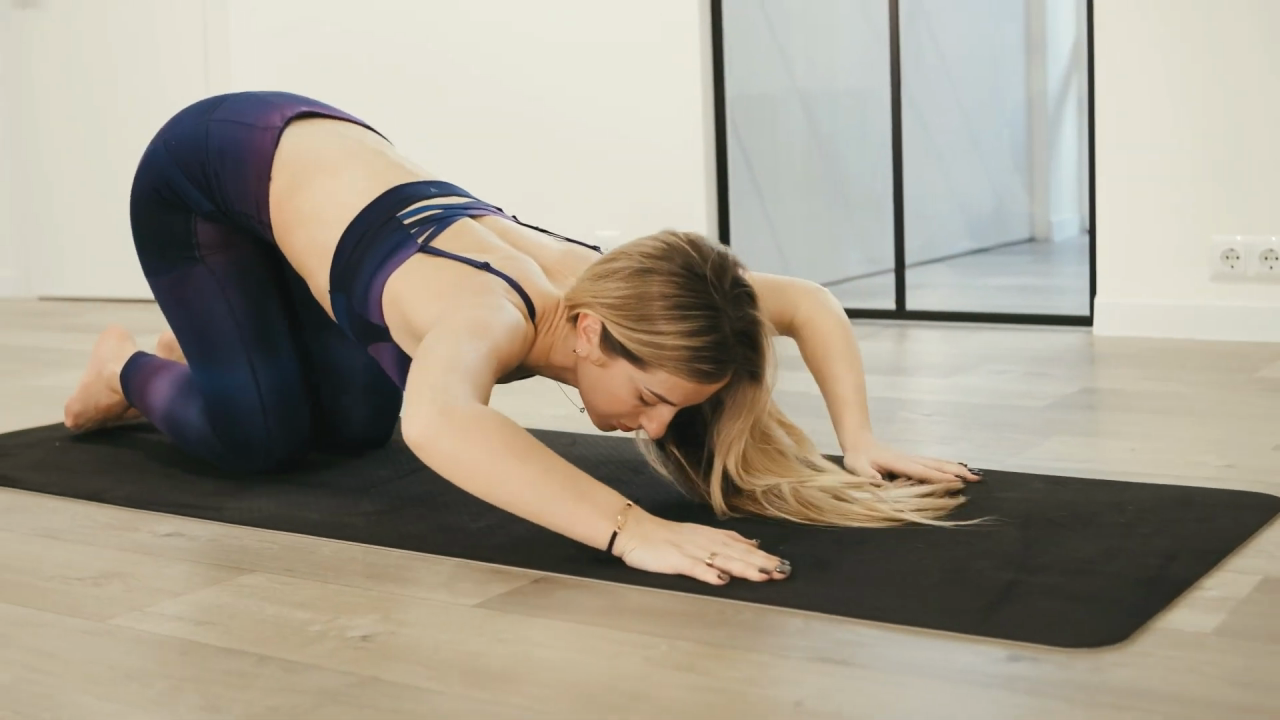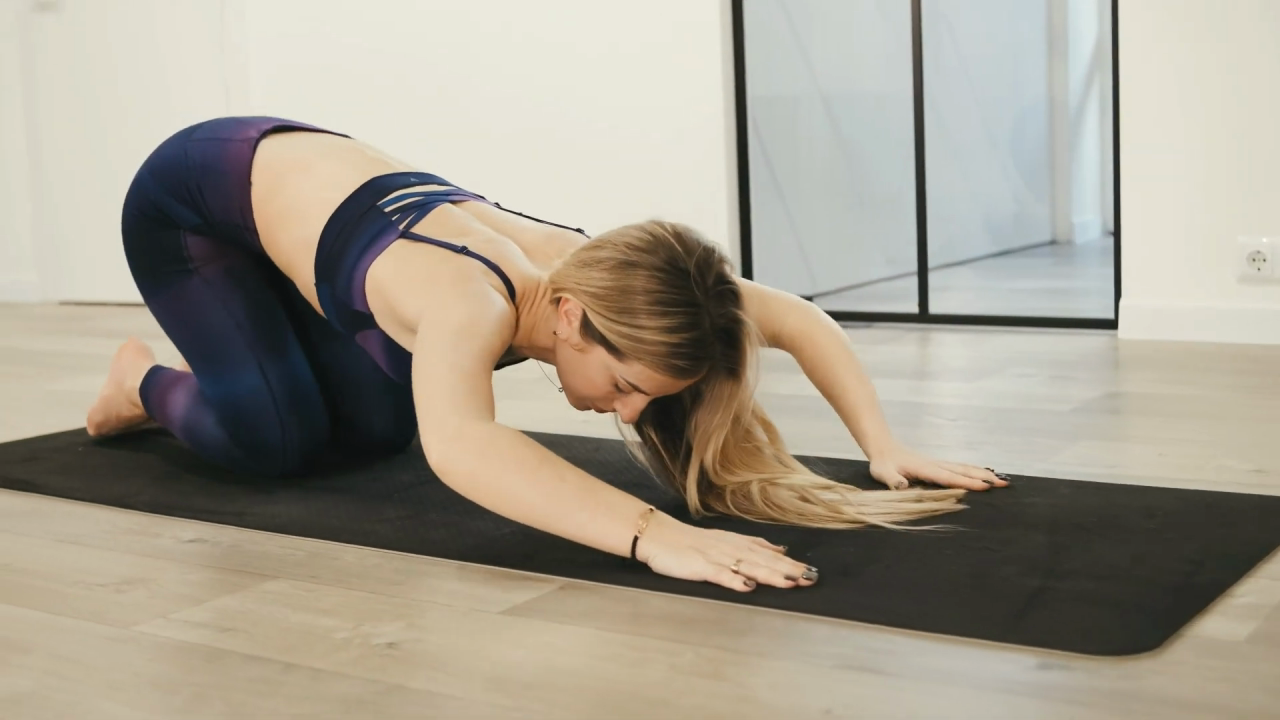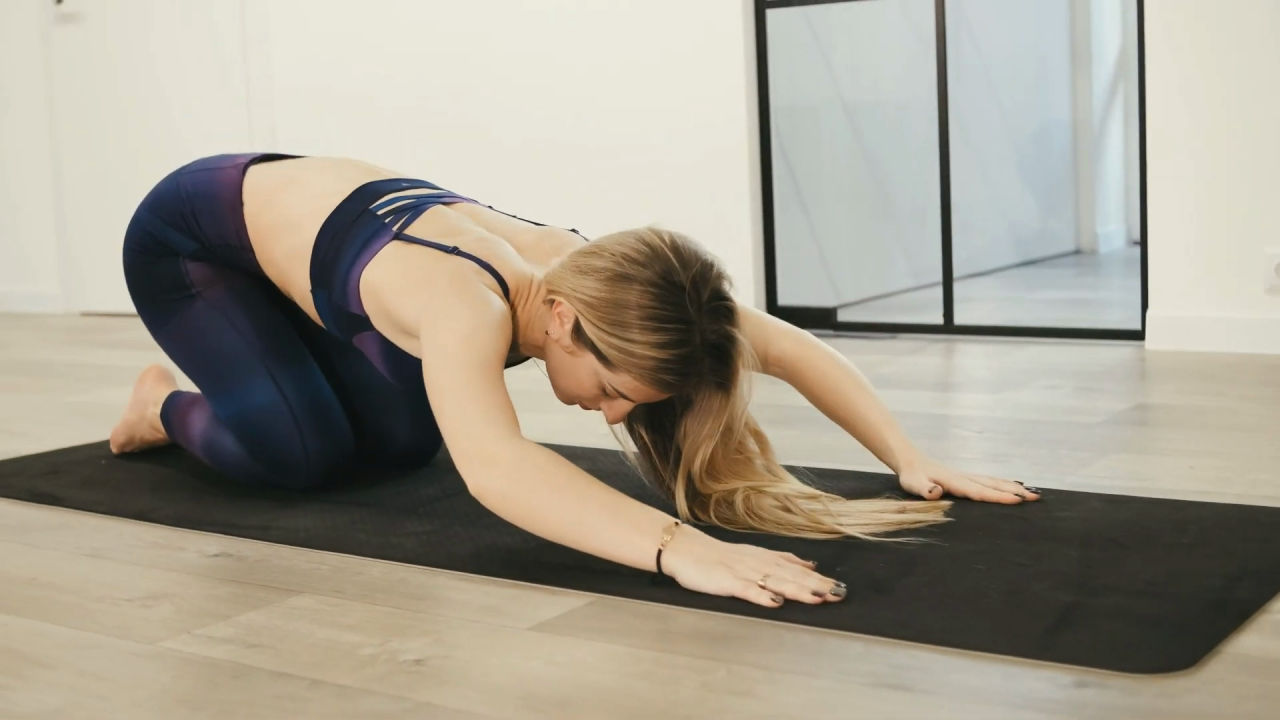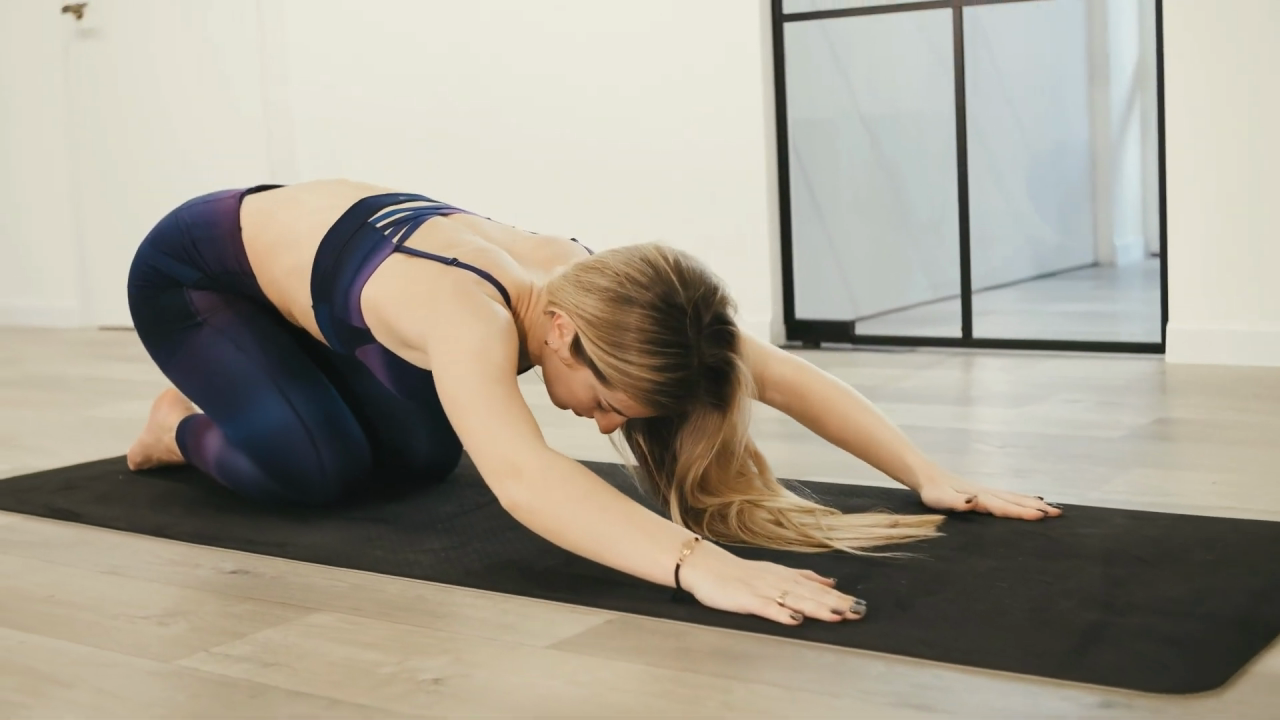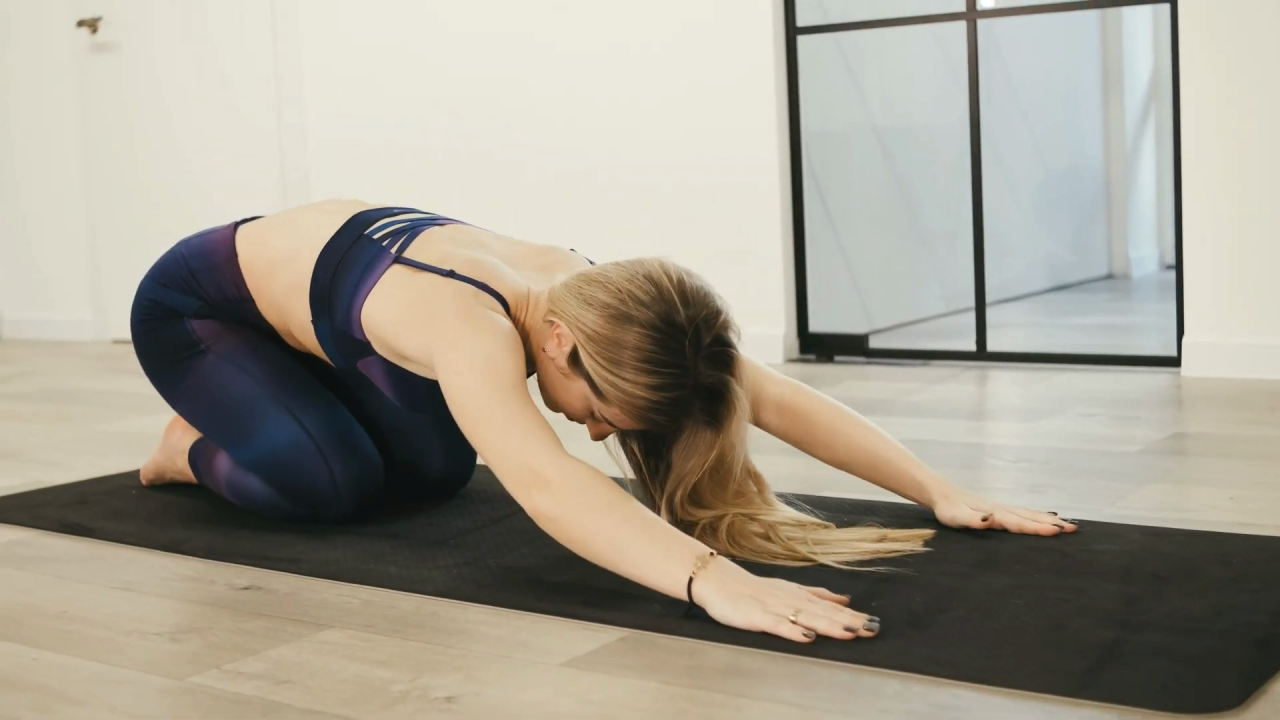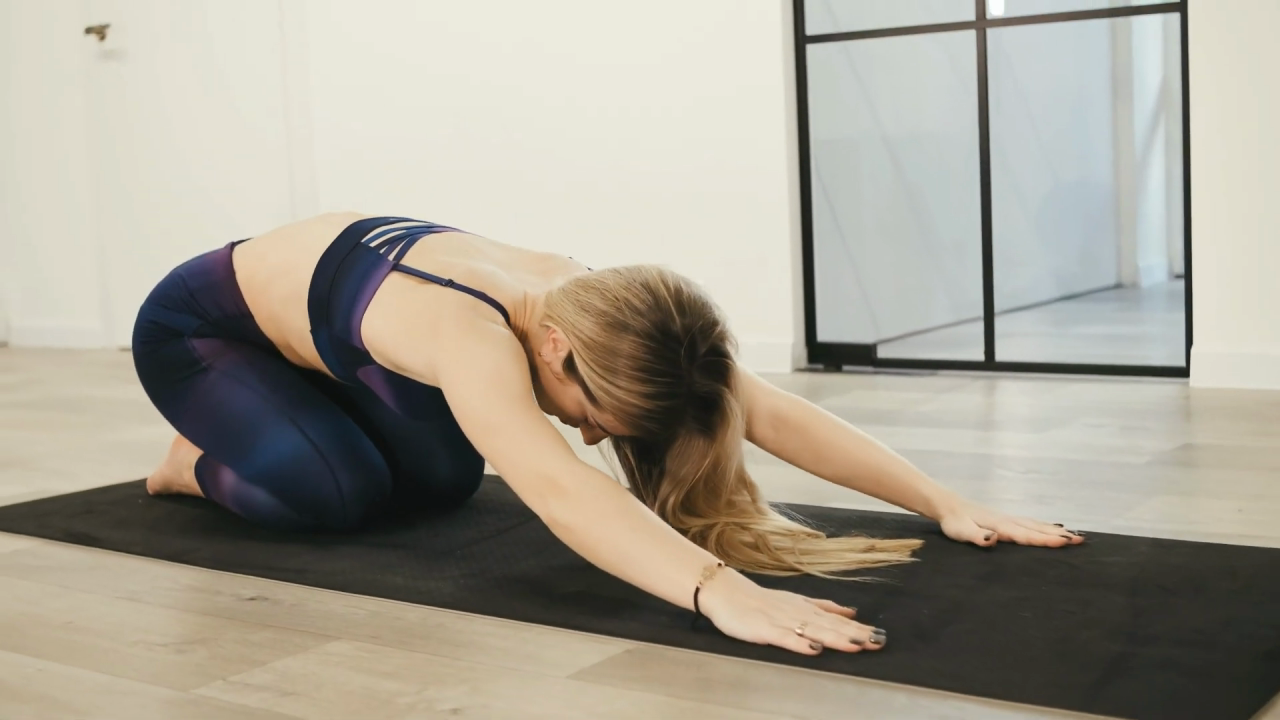
dt=0.3s
person 1, frame 1
left shoulder: (614, 293)
right shoulder: (493, 317)
left elbow: (809, 304)
right elbow: (438, 423)
left wrist: (858, 443)
right wrist: (628, 530)
left hip: (317, 152)
right hip: (204, 170)
left knee: (355, 425)
right knee: (260, 434)
left ankle: (196, 356)
right ankle: (130, 371)
person 1, frame 2
left shoulder: (598, 278)
right shoulder: (473, 302)
left elbow: (796, 318)
right elbow: (458, 445)
left wrist: (883, 447)
right wrist: (652, 532)
left hip: (303, 181)
right hip: (192, 195)
left knee: (377, 428)
right knee: (276, 437)
left ankle: (212, 370)
right ankle: (150, 383)
person 1, frame 3
left shoulder: (593, 278)
right shoulder: (468, 302)
left elbow: (791, 347)
right elbow: (494, 466)
left wrist: (909, 462)
right wrist: (681, 550)
left hip: (294, 220)
right hip: (191, 233)
left knee: (402, 442)
right knee: (301, 450)
left ankle: (239, 387)
right ankle: (170, 408)
person 1, frame 4
left shoulder: (592, 289)
right shoulder: (471, 312)
left elbow: (786, 374)
right elbow: (522, 476)
left wrist: (930, 477)
right wrist: (701, 565)
left hip: (300, 254)
right hip: (193, 268)
left knee: (419, 457)
right knee: (316, 466)
left ankle: (245, 405)
right ankle: (185, 428)
person 1, frame 5
left shoulder: (594, 299)
right shoulder: (469, 324)
left elbow: (775, 397)
right elbow: (543, 484)
left wrist: (940, 490)
right wrist: (714, 581)
left hip: (303, 296)
right hip: (197, 301)
left knee: (433, 470)
right knee: (329, 480)
left ankle: (264, 418)
right ankle: (197, 449)
person 1, frame 6
left shoulder: (592, 305)
right shoulder: (469, 334)
left elbow: (768, 411)
right elbow: (557, 489)
left wrist: (944, 503)
right wrist: (721, 589)
left hip: (305, 320)
right hip: (196, 323)
left knee: (442, 477)
right knee: (338, 489)
left ankle: (270, 430)
right ankle: (204, 463)
